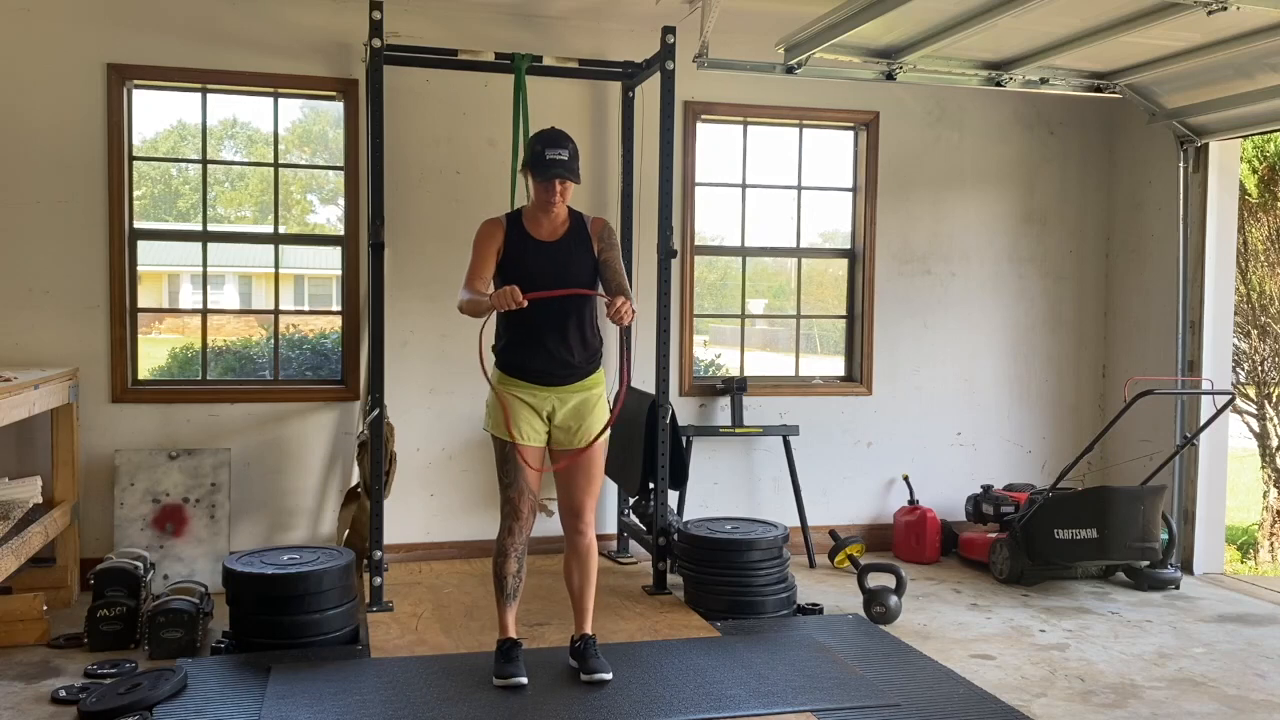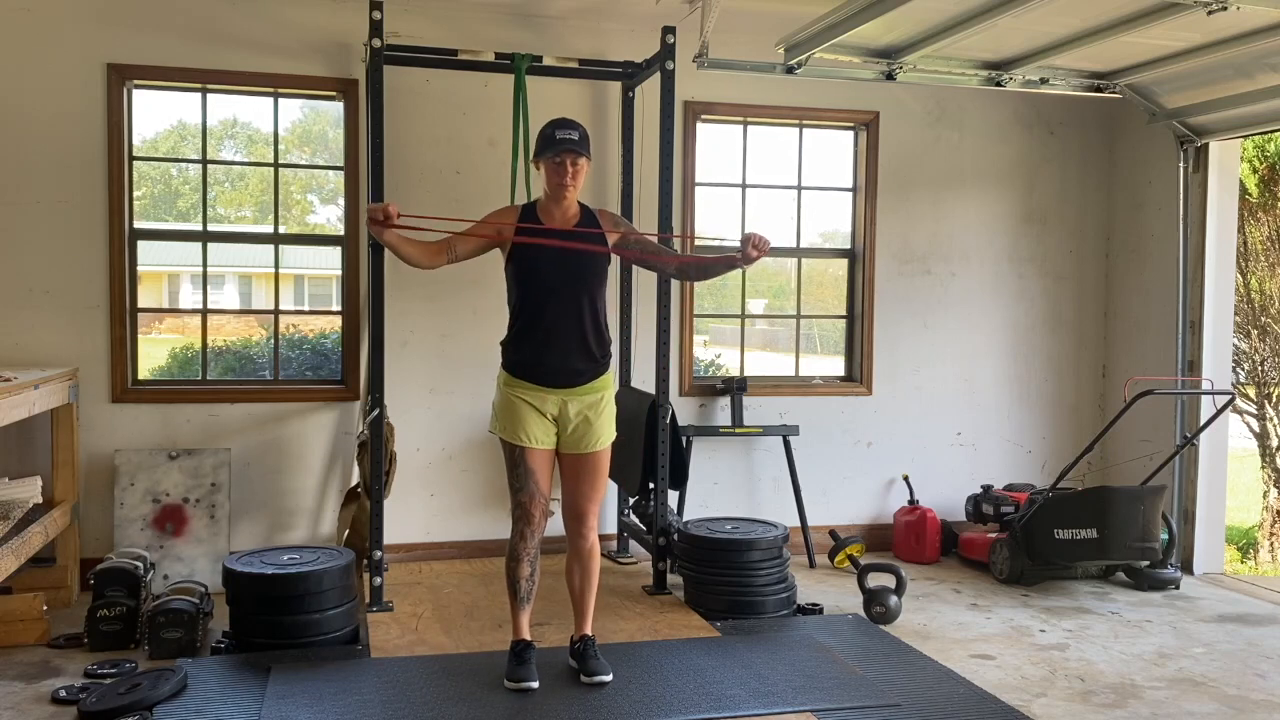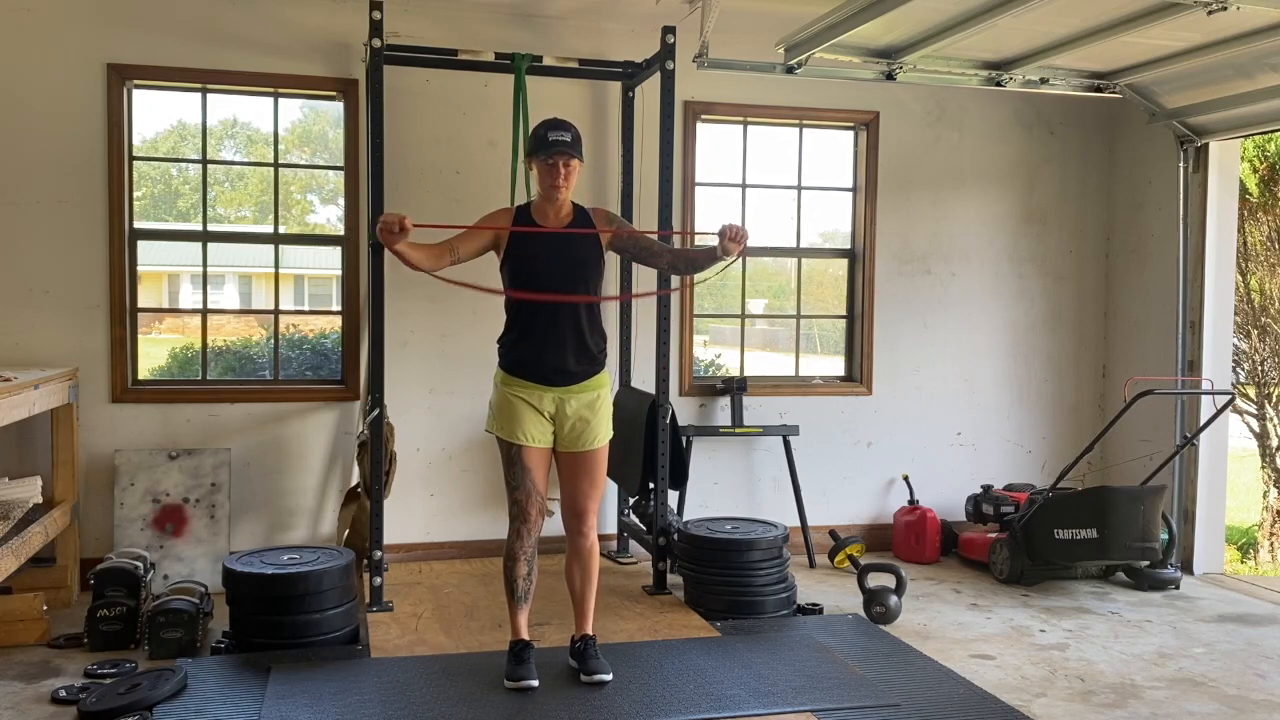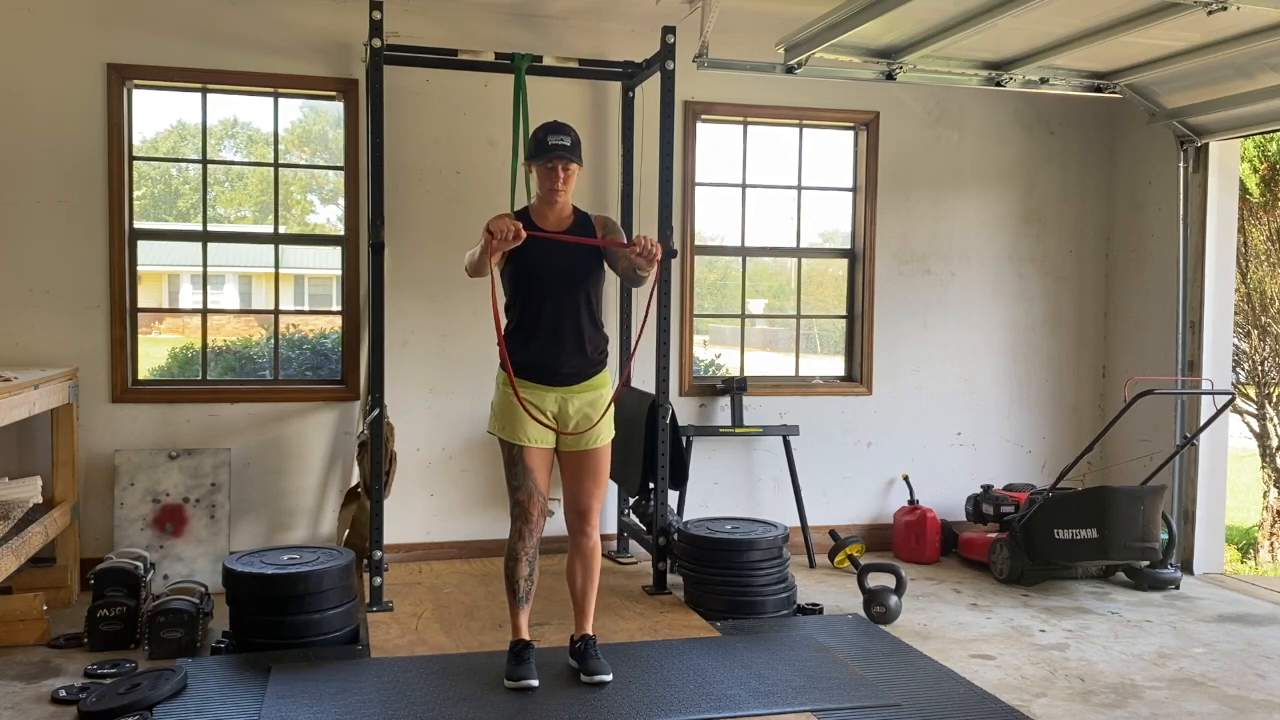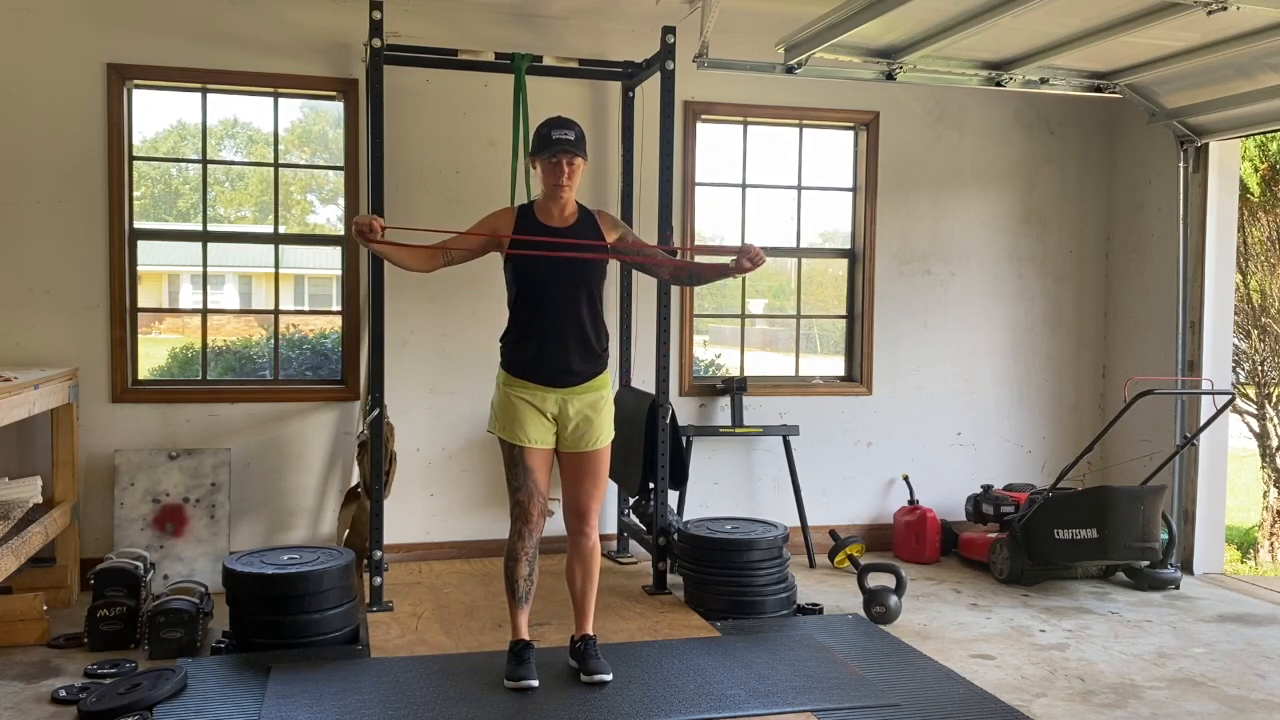
dt=1s
person 1, frame 1
left shoulder: (597, 231)
right shoulder: (497, 231)
left elbow: (618, 287)
right elbow: (466, 297)
left wrist: (623, 305)
right wrist: (493, 299)
left hip: (583, 391)
right hip: (517, 390)
left knee: (581, 523)
right knee: (517, 519)
left ankle: (584, 638)
right ankle: (507, 640)
person 1, frame 2
left shoulder: (606, 227)
right shoulder: (510, 222)
left elbow: (676, 265)
right elbow: (434, 255)
left wrist: (736, 259)
right wrist: (387, 234)
left hip: (591, 392)
right hip: (526, 392)
left knee: (585, 524)
right knee: (528, 522)
left ankle: (584, 638)
right ankle: (521, 643)
person 1, frame 3
left shoulder: (601, 224)
right shoulder: (505, 224)
left elbow: (671, 259)
right elbow: (438, 258)
left wrist: (721, 250)
right wrist: (395, 242)
left hip: (587, 390)
right hip: (521, 390)
left knee: (584, 522)
right knee: (525, 521)
left ankle: (584, 638)
right ankle: (520, 642)
person 1, frame 4
left shoulder: (600, 228)
right shoulder: (509, 225)
left elbow: (631, 273)
right elbow: (473, 267)
left wrist: (645, 262)
right wrist: (491, 246)
left hip: (590, 390)
right hip: (524, 391)
left knee: (586, 522)
right knee: (527, 520)
left ankle: (584, 638)
right ankle: (520, 642)
person 1, frame 5
left shoulder: (604, 227)
right shoulder: (508, 223)
left elbow: (669, 268)
right elbow: (433, 256)
left wrist: (731, 268)
right wrist: (377, 243)
left hip: (589, 391)
right hip: (524, 391)
left knee: (585, 523)
right knee: (527, 521)
left ankle: (584, 638)
right ankle: (520, 642)
